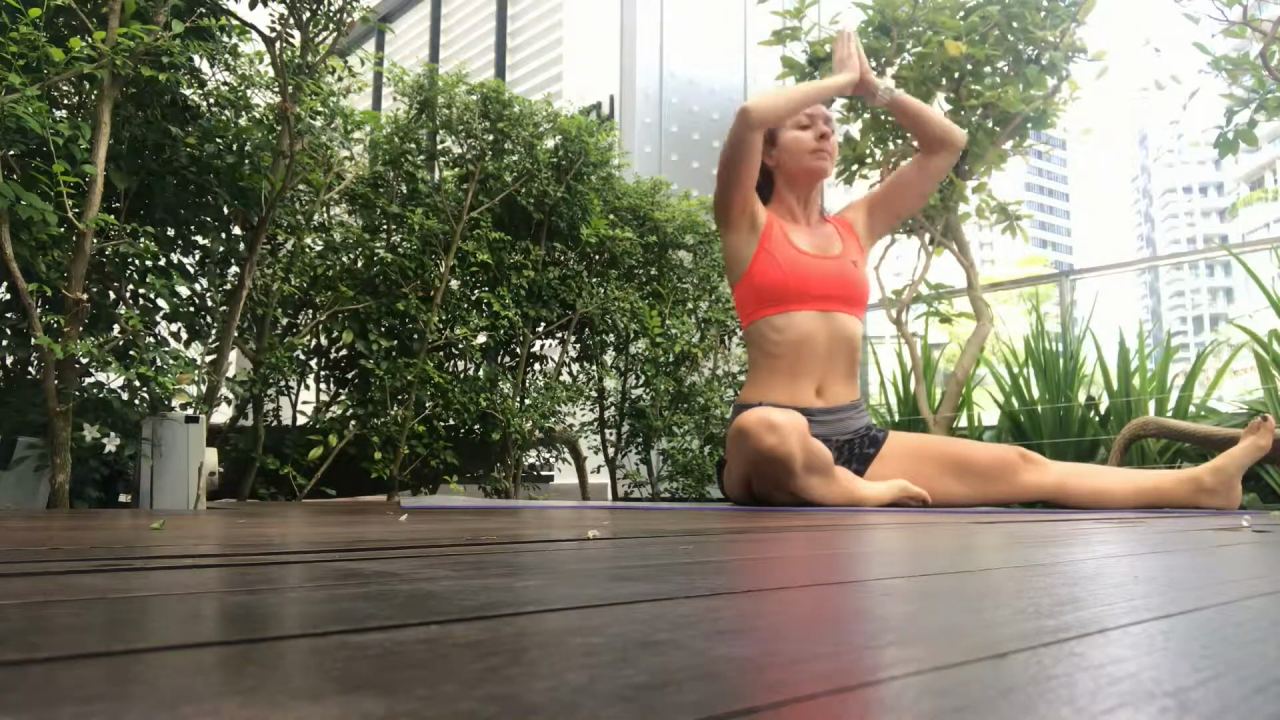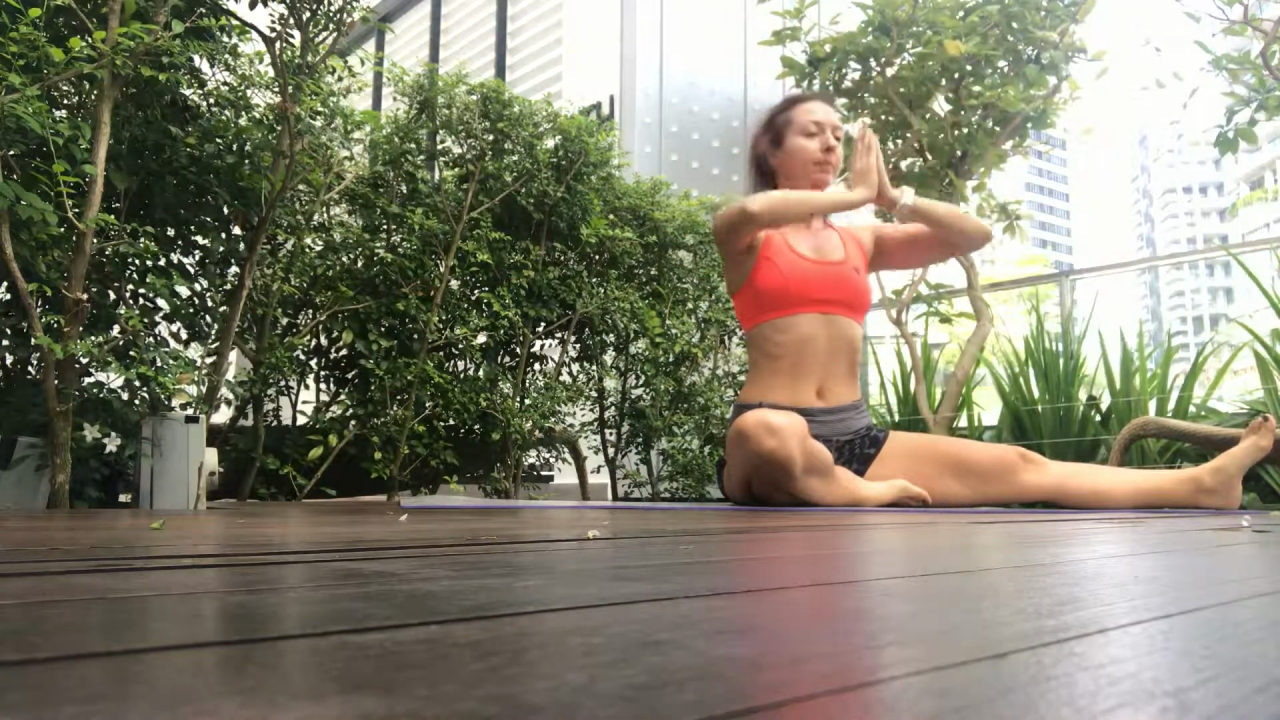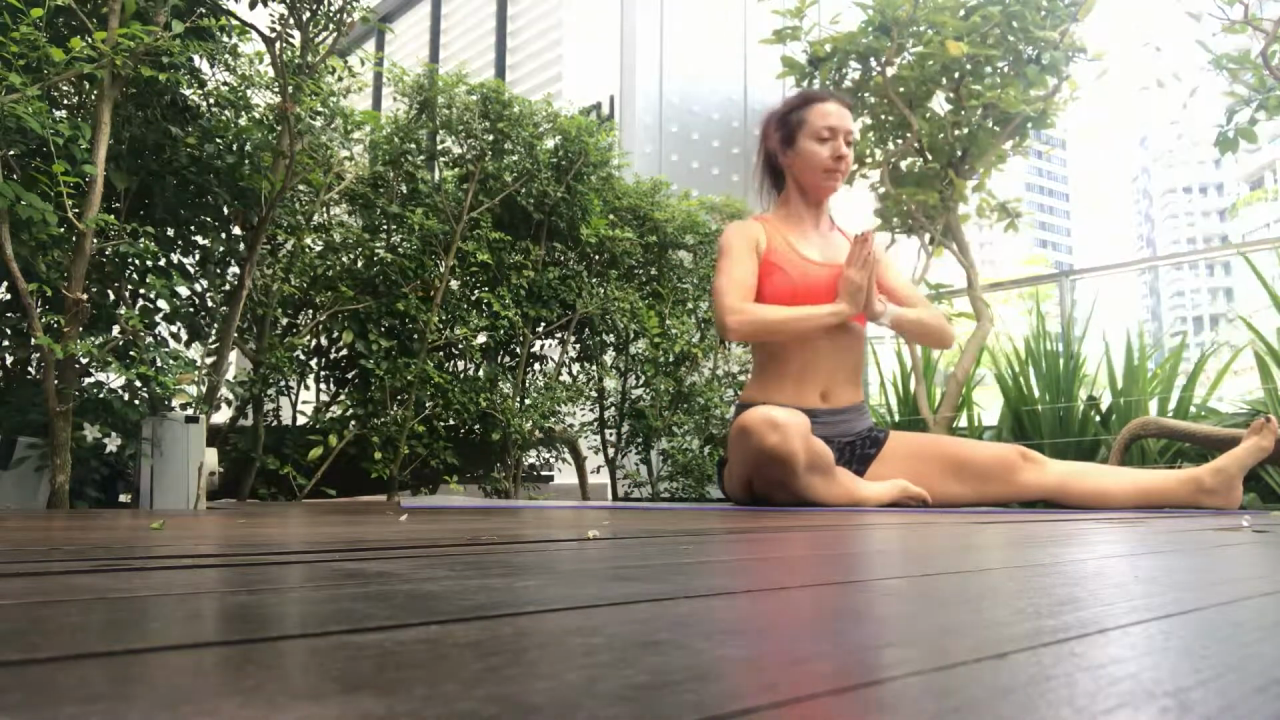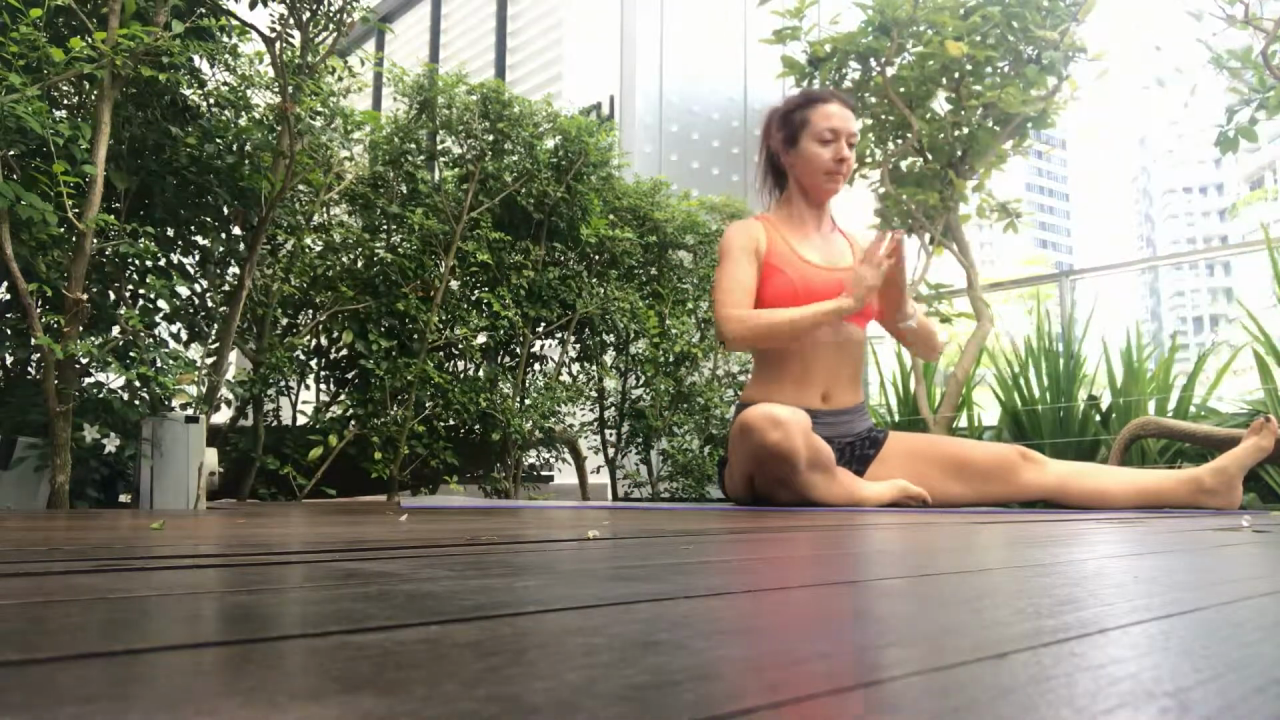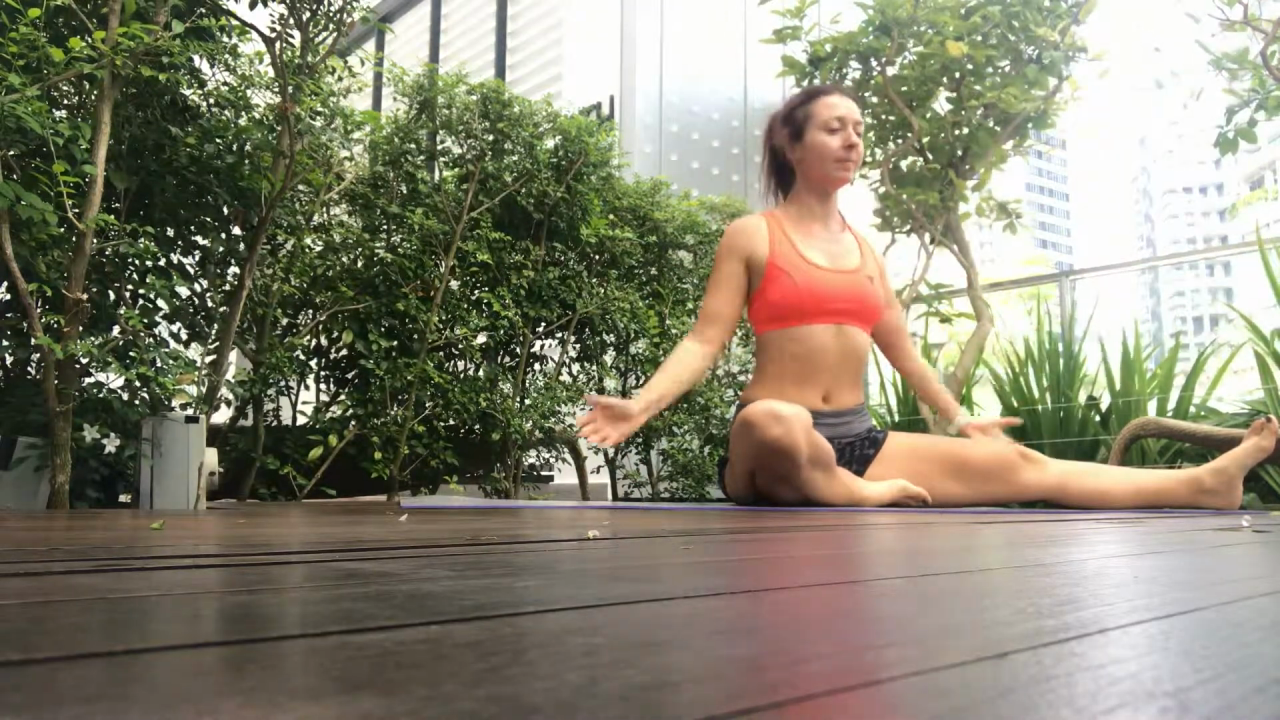
dt=0.4s
person 1, frame 1
left shoulder: (856, 228)
right shoulder: (747, 223)
left elbow: (948, 143)
right elbow: (749, 117)
left wrist: (873, 87)
right wrist: (837, 80)
left hip: (853, 436)
right hip: (772, 445)
left knee: (1022, 467)
right knee: (768, 433)
left ankle: (1198, 487)
right ankle: (863, 494)
person 1, frame 2
left shoulder: (860, 239)
right shoulder: (742, 228)
left elbow: (976, 233)
right elbow: (753, 211)
left wrist: (891, 197)
right wrist: (859, 191)
left hip: (853, 435)
right hip: (771, 442)
left knee: (1020, 466)
right knee: (766, 433)
left ankle: (1200, 485)
right ankle: (866, 496)
person 1, frame 3
left shoulder: (859, 248)
right shoulder: (748, 236)
left elbow: (943, 332)
right elbow: (735, 320)
left wrist: (876, 308)
right wrist: (842, 307)
left hip: (855, 437)
right hip: (772, 449)
left knee: (1021, 466)
right knee: (769, 429)
left ankle: (1202, 485)
right ankle: (866, 497)
person 1, frame 4
left shoulder: (862, 248)
right shoulder: (749, 237)
left elbow: (926, 344)
right elbow: (734, 328)
left wrist: (896, 307)
right wrist: (848, 303)
left hip: (857, 437)
right hip: (770, 450)
left knee: (1022, 466)
right knee: (772, 426)
left ankle: (1202, 485)
right ankle: (863, 496)
person 1, frame 5
left shoulder: (866, 249)
right shoulder: (752, 236)
left elbow: (903, 352)
right elbow: (704, 340)
left wrist: (961, 420)
right wrist: (636, 408)
left hip: (860, 438)
right hip: (769, 448)
left knee: (1019, 464)
right knee: (773, 422)
left ankle: (1200, 484)
right ankle: (863, 497)
